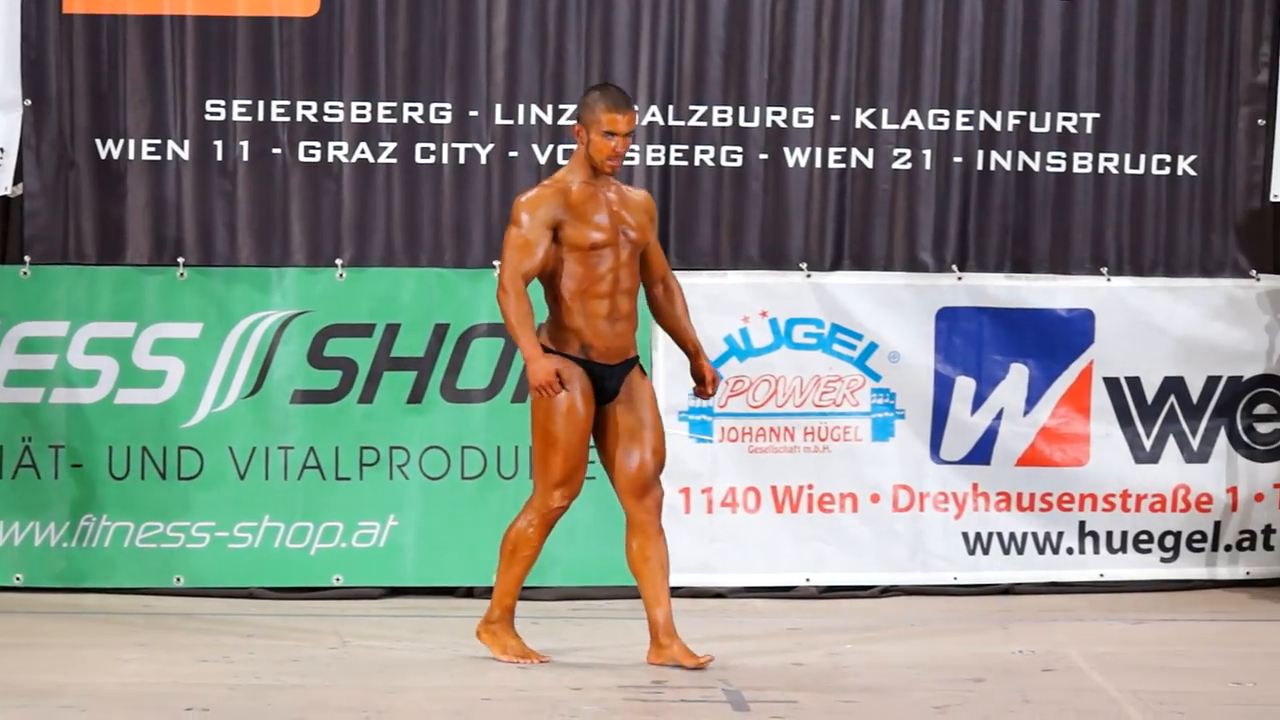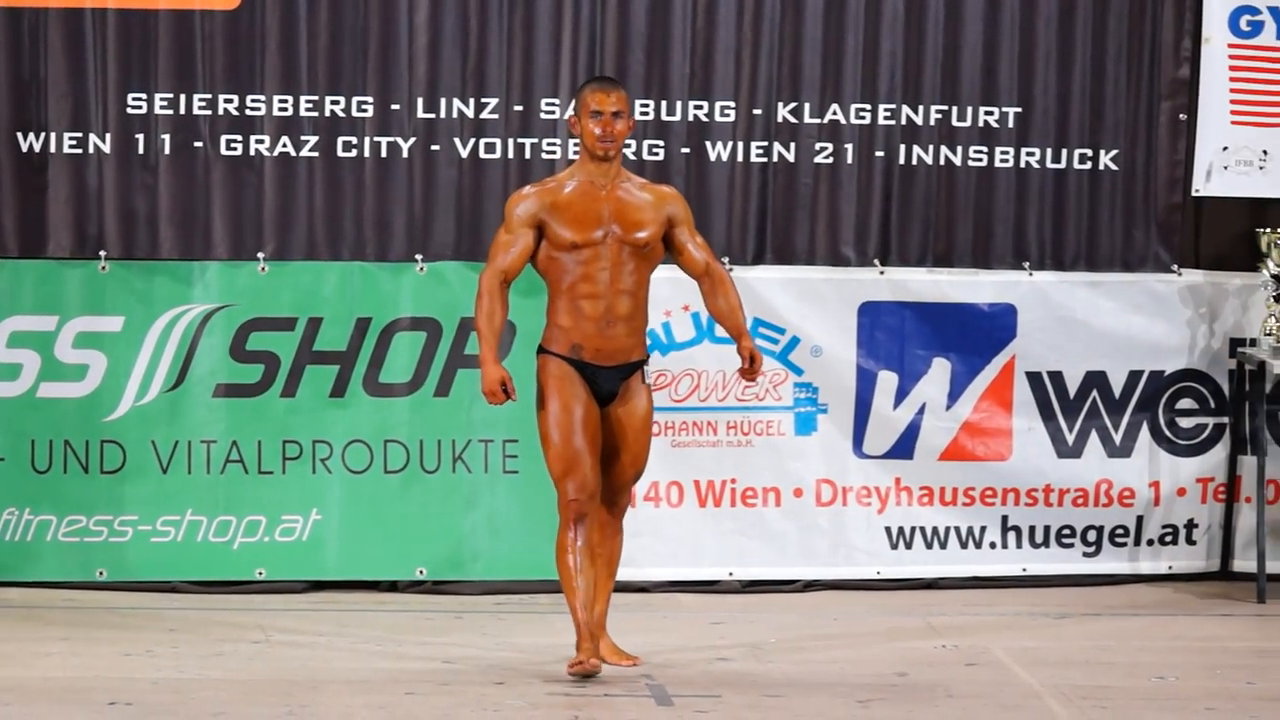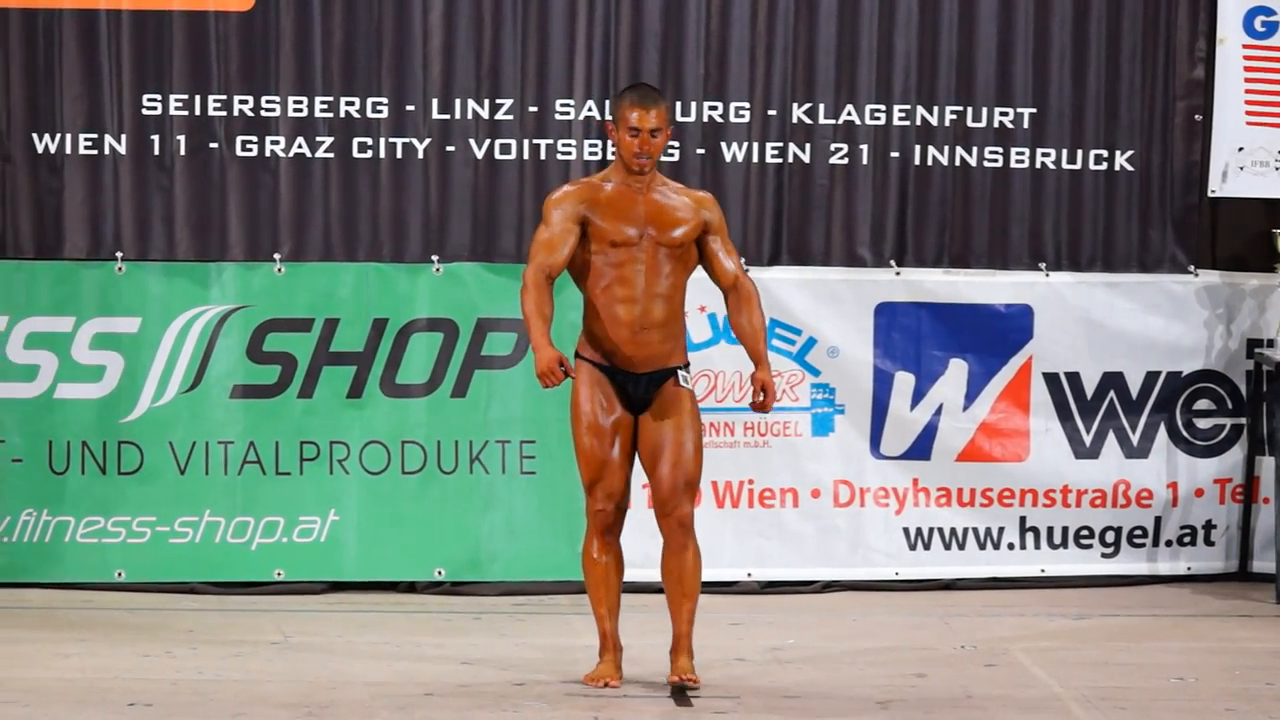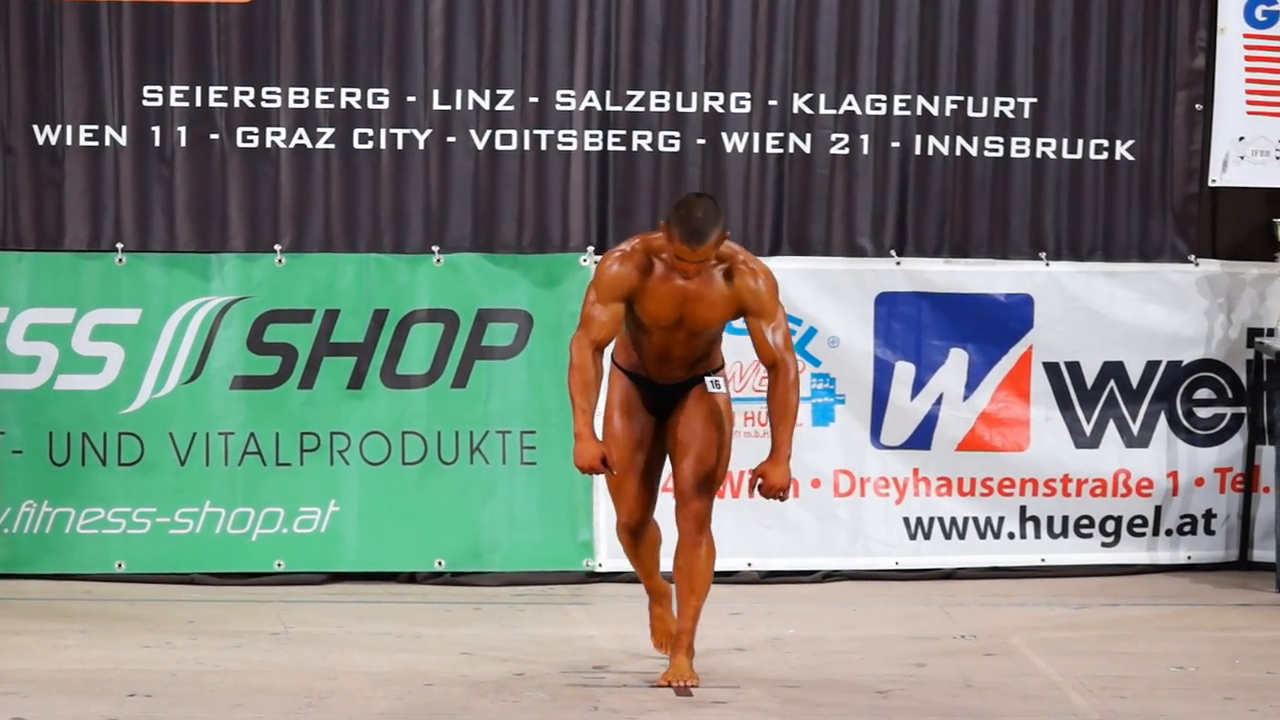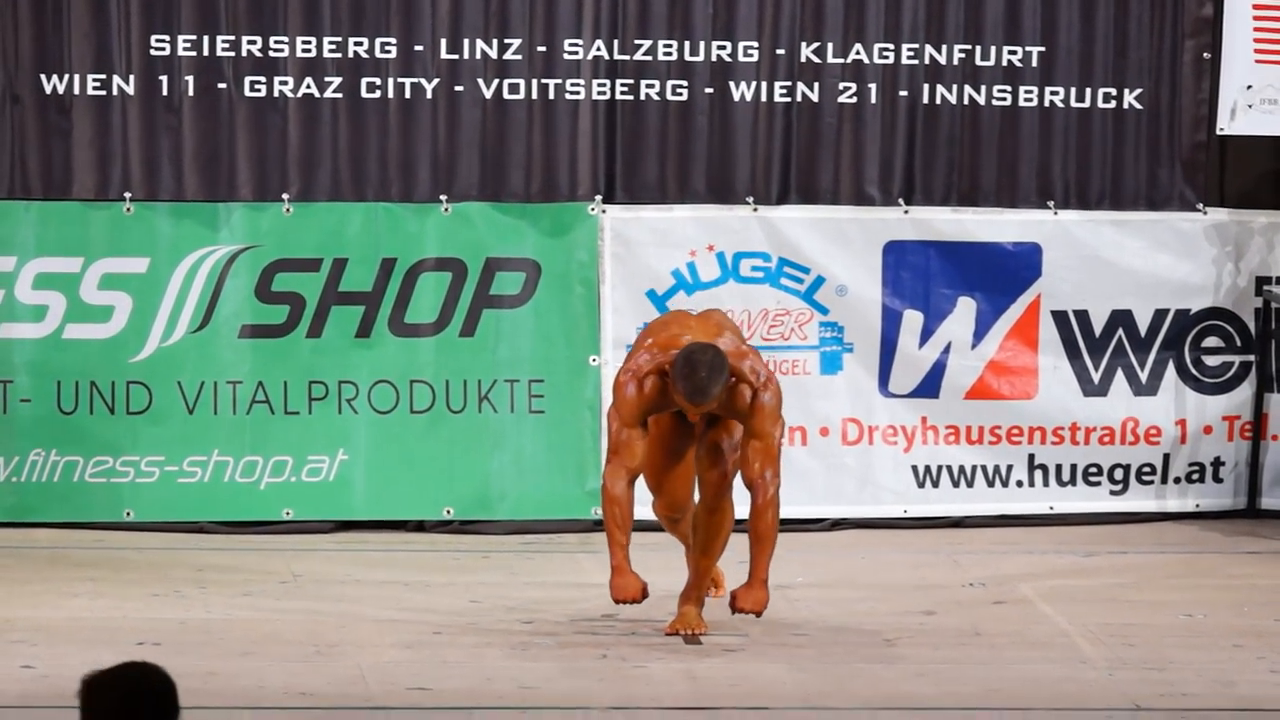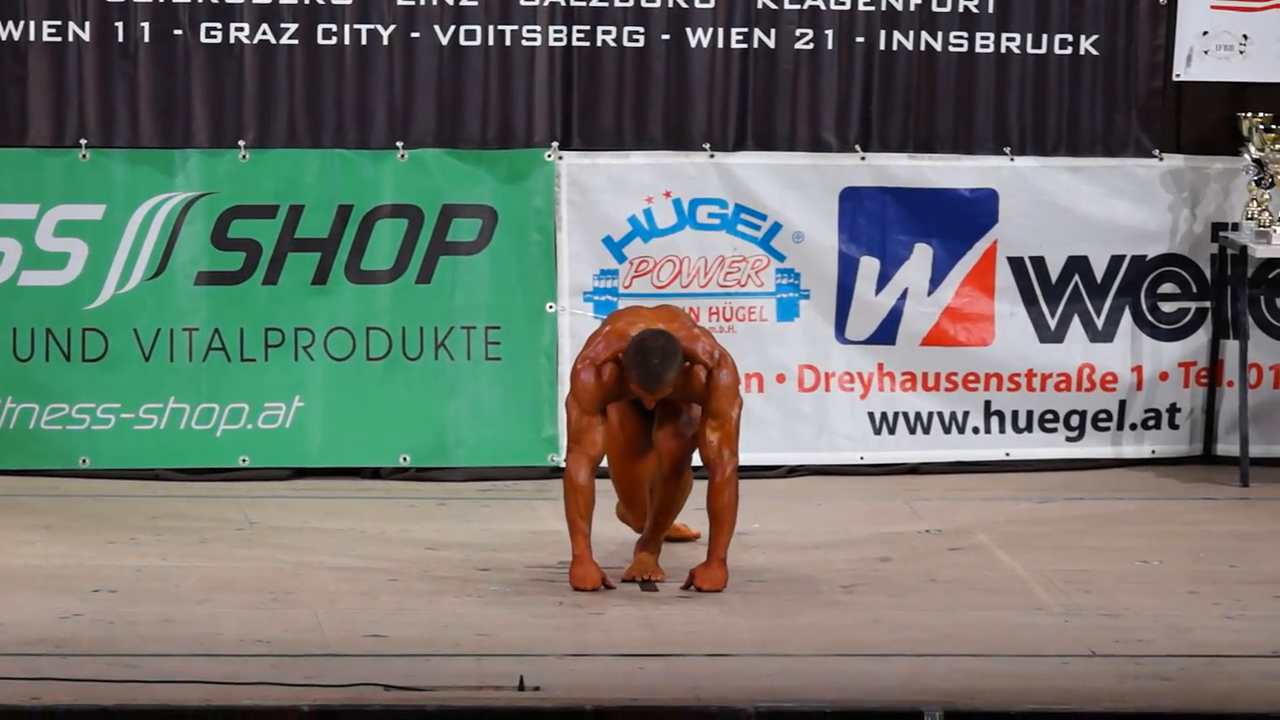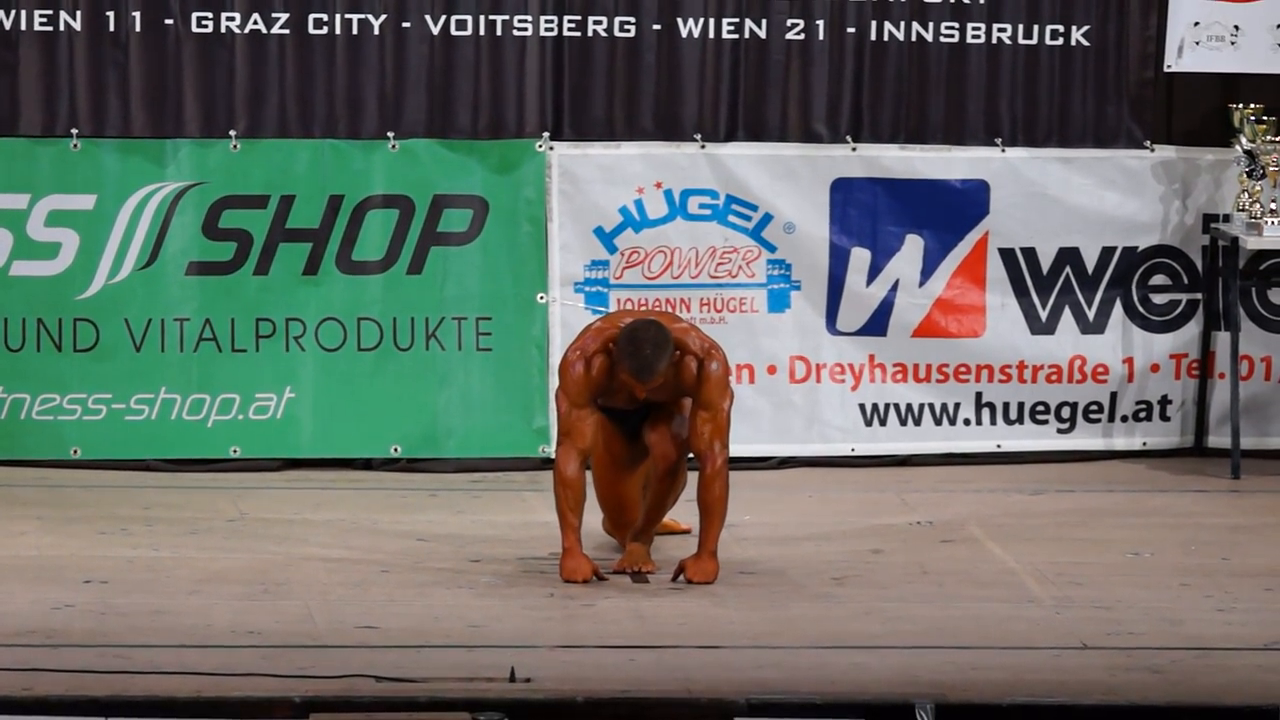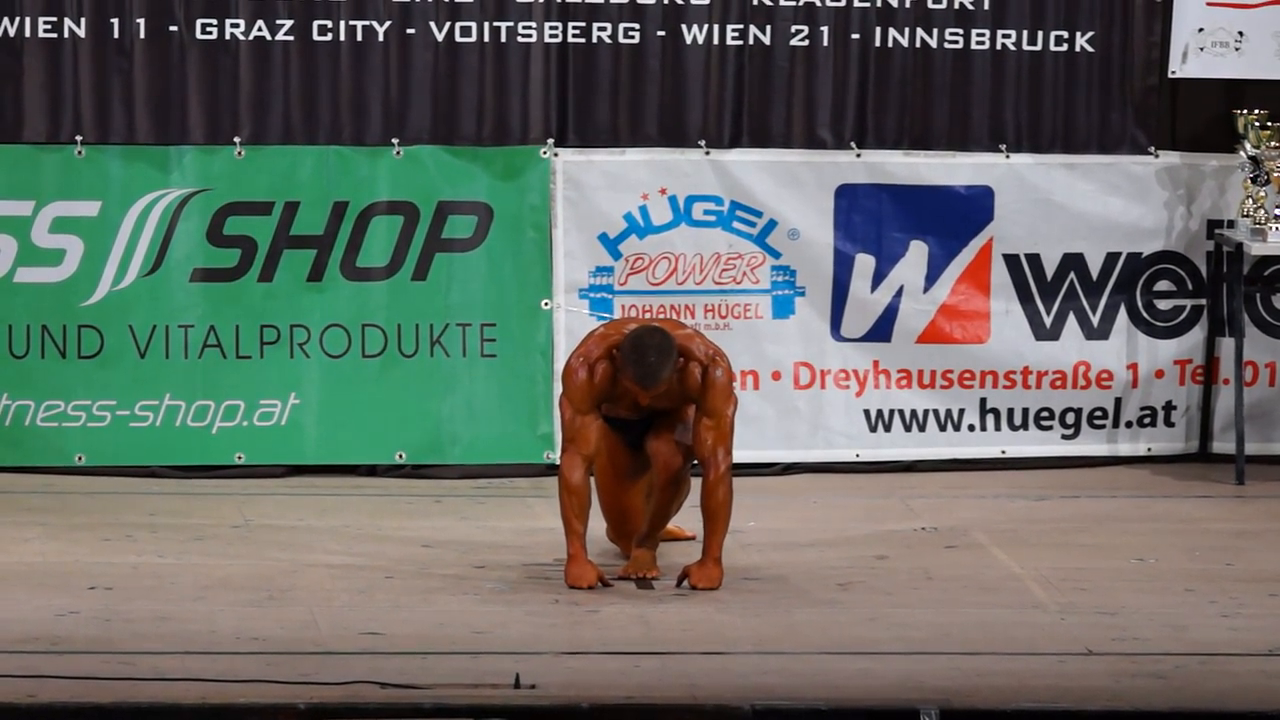
dt=0.5s
person 1, frame 1
left shoulder: (637, 202)
right shoulder: (544, 202)
left elbow: (660, 281)
right elbow: (512, 282)
left wrist: (696, 351)
right wrist: (530, 353)
left hip: (627, 371)
right hip: (567, 367)
left knee: (646, 503)
right knee: (553, 501)
left ankle: (663, 636)
right ankle: (497, 622)
person 1, frame 2
left shoulder: (662, 202)
right shoulder: (537, 201)
left elbow: (707, 271)
right elbow: (495, 278)
left wrist: (741, 335)
right wrist: (489, 358)
left hip: (630, 374)
right hip: (565, 368)
left knee: (612, 505)
right knee: (576, 502)
left ankle: (598, 632)
right ankle: (584, 643)
person 1, frame 3
left shoulder: (698, 206)
right shoulder: (573, 201)
left elbow: (737, 287)
right elbow: (538, 275)
left wrist: (760, 363)
right wrist: (541, 342)
left hip: (669, 381)
right hip: (598, 378)
left knee: (678, 516)
right knee: (604, 518)
left ankle: (683, 651)
right ankle: (609, 652)
person 1, frame 4
left shoulder: (749, 277)
right shoulder: (624, 265)
left elbow: (781, 364)
right elbow: (586, 346)
left wrist: (780, 455)
right wrist: (584, 433)
left hip: (699, 386)
right hip: (634, 383)
left knee: (694, 516)
right knee: (631, 515)
left ankle: (682, 652)
right ankle: (659, 597)
person 1, frame 5
left shoulder: (757, 387)
right shoulder: (638, 379)
left elbow: (764, 485)
right elbow: (619, 472)
left wrist: (757, 582)
right wrist: (621, 567)
left hip: (729, 395)
right hip: (660, 390)
left knee: (717, 485)
right knee: (670, 502)
left ankle: (692, 598)
right ankle: (693, 547)
person 1, frame 6
left shoulder: (714, 369)
right shoulder: (594, 368)
left elbow: (723, 464)
right elbow: (581, 460)
left wrist: (716, 562)
right wrist: (581, 557)
left hip: (685, 394)
right hip: (622, 400)
left knee: (673, 454)
right knee: (637, 512)
left ankle: (650, 547)
right ankle: (655, 520)
person 1, frame 7
left shoulder: (705, 361)
right shoulder: (583, 359)
left elbow: (713, 456)
right elbow: (570, 453)
left wrist: (707, 554)
right wrist: (571, 550)
left hip: (671, 406)
right hip: (609, 410)
left knee: (668, 453)
right knee: (623, 527)
left ankle: (643, 535)
right ankle: (636, 524)
person 1, frame 8
left shoulder: (709, 367)
right shoulder: (587, 365)
left elbow: (717, 463)
right elbow: (575, 458)
left wrist: (711, 560)
right wrist: (576, 557)
left hip: (675, 416)
right hip: (613, 421)
left knee: (670, 460)
right knee: (626, 538)
left ankle: (648, 541)
right ankle: (646, 529)
